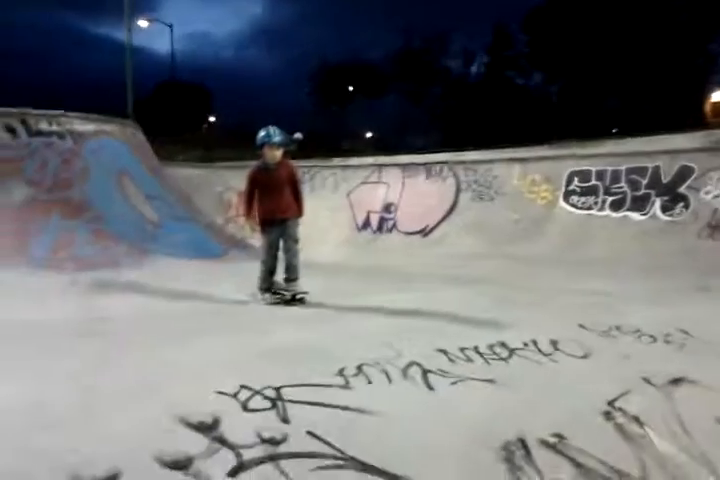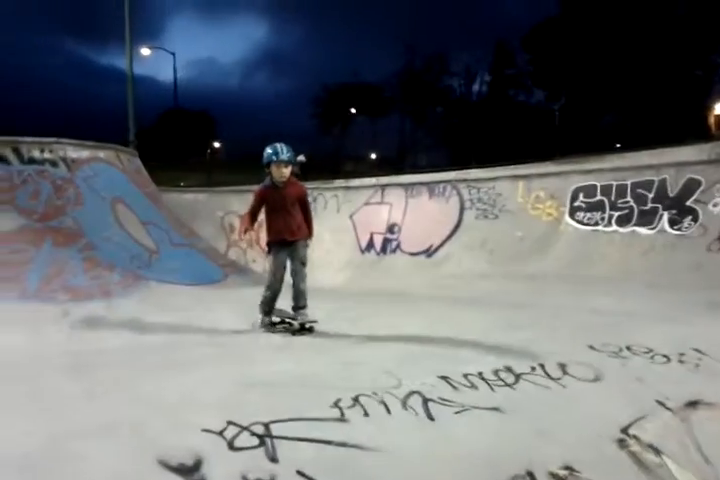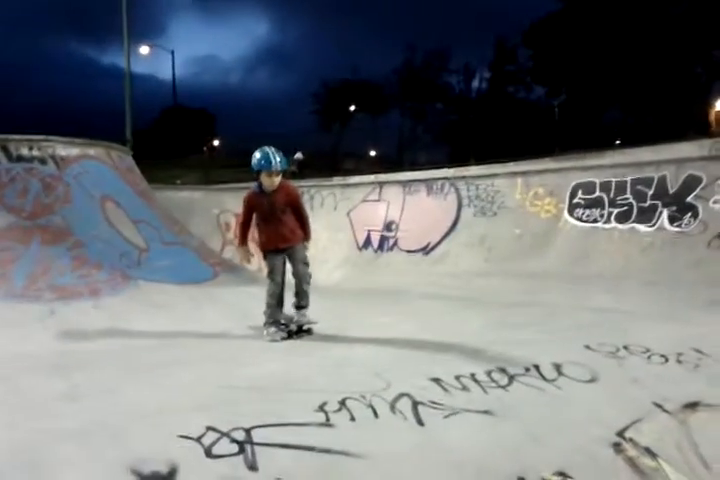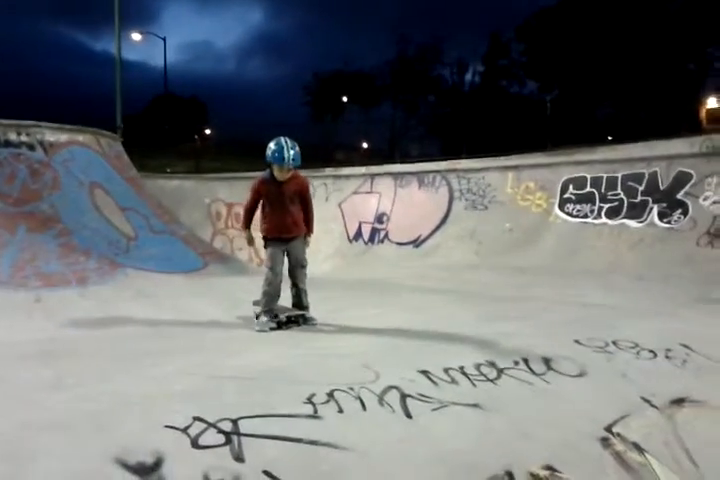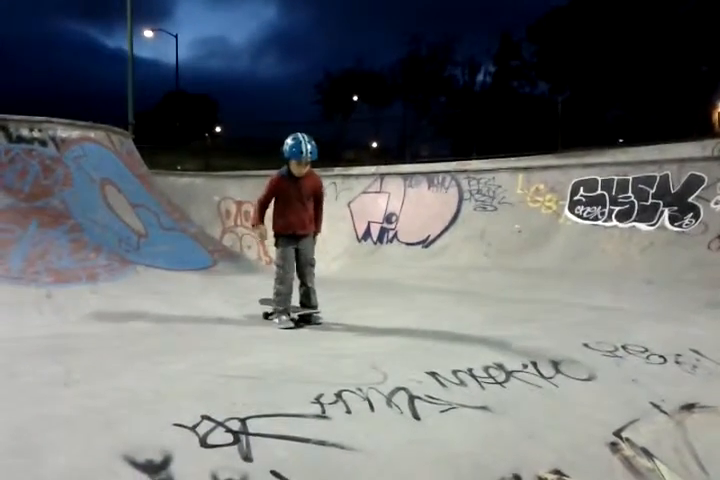
dt=0.5s
person 1, frame 1
left shoulder: (289, 169)
right shoulder: (256, 172)
left elbow: (296, 191)
right elbow: (250, 194)
left wrist: (299, 213)
left hip: (289, 217)
right hip: (268, 219)
left knee: (291, 250)
right knee: (269, 255)
left ankle: (292, 282)
right ankle: (265, 287)
person 1, frame 2
left shoulder: (298, 188)
right shoulder: (264, 191)
left elbow: (307, 212)
right elbow: (253, 212)
left wrist: (309, 235)
right wrist: (248, 228)
left hip: (298, 239)
right hip: (277, 241)
left knee: (299, 275)
right knee: (275, 279)
left ankle: (301, 310)
right ankle: (265, 312)
person 1, frame 3
left shoulder: (289, 191)
right shoulder: (252, 197)
left elbow: (301, 214)
right elbow: (246, 222)
left wrist: (306, 237)
right wrist: (243, 246)
left hip: (294, 241)
right hip: (270, 246)
left knee: (302, 274)
right knee: (275, 284)
left ankle: (301, 309)
right ankle: (272, 323)
person 1, frame 4
left shoulder: (301, 182)
right shoulder: (262, 183)
left elbow: (307, 207)
right elbow: (250, 206)
left wrist: (308, 232)
right wrist: (246, 229)
left hip: (297, 235)
right hip: (273, 237)
left knee: (299, 273)
right knee: (273, 274)
left ankle: (301, 310)
right ankle: (265, 314)
person 1, frame 5
left shoulder: (315, 181)
right shoulder: (278, 180)
left elbow: (318, 206)
right elbow: (263, 202)
left wrist: (316, 230)
right wrist: (259, 224)
left hip: (306, 234)
right hip: (284, 234)
left knee: (307, 273)
right knee: (284, 273)
left ankle: (308, 310)
right ankle: (281, 312)
